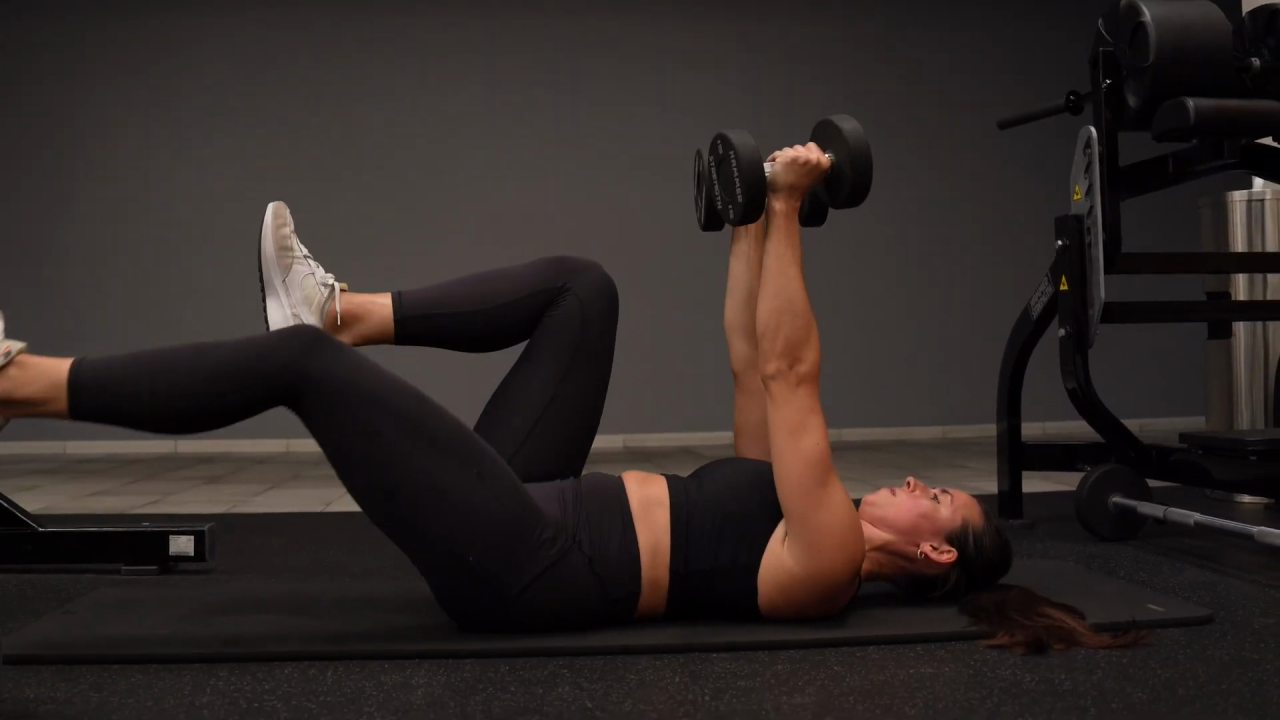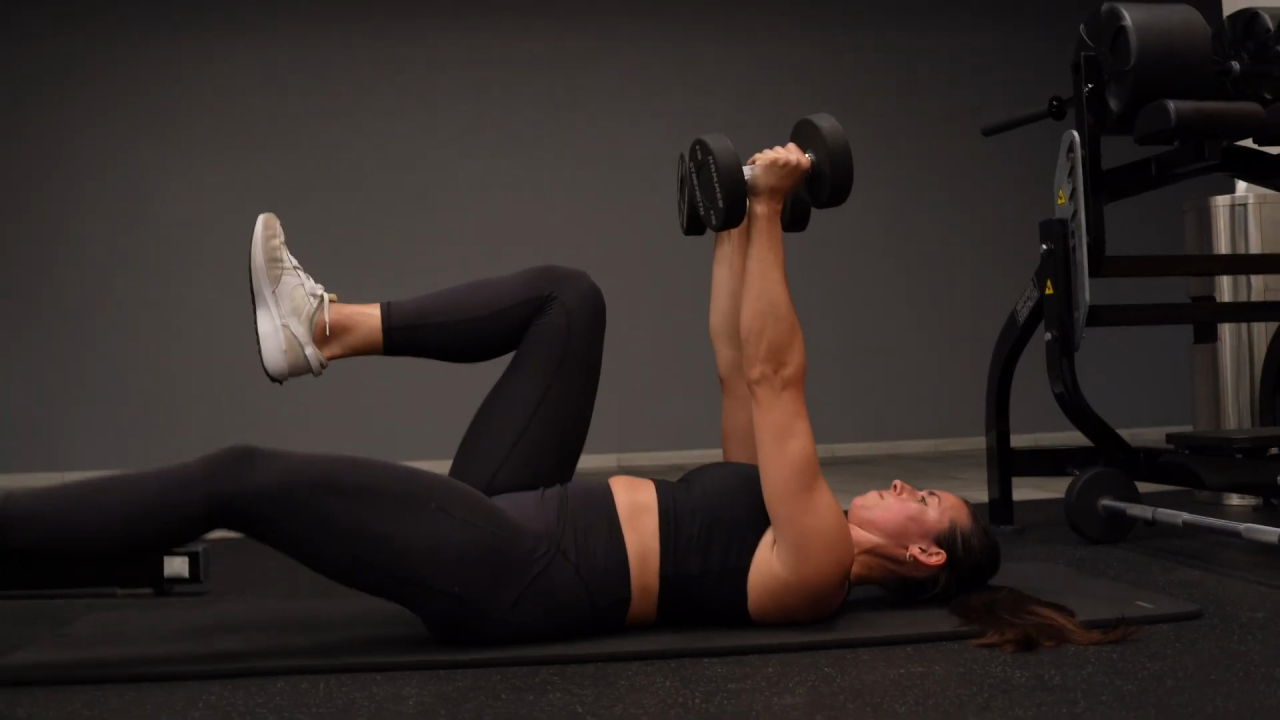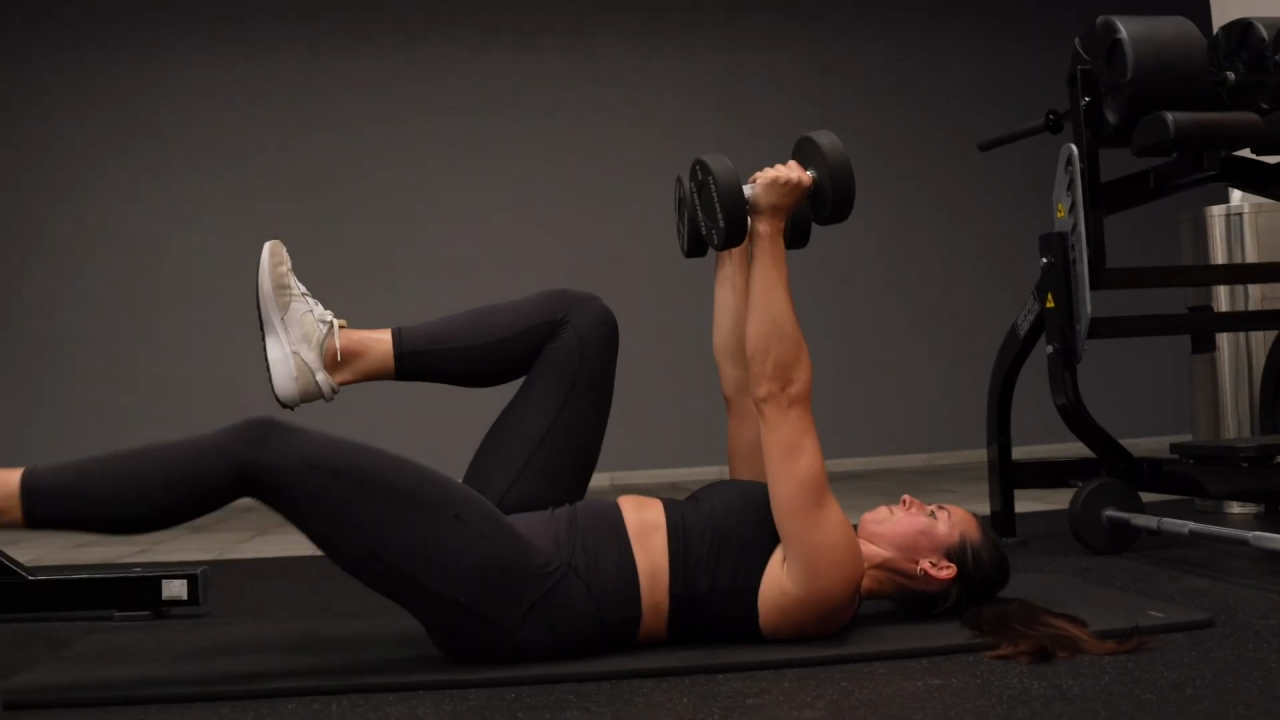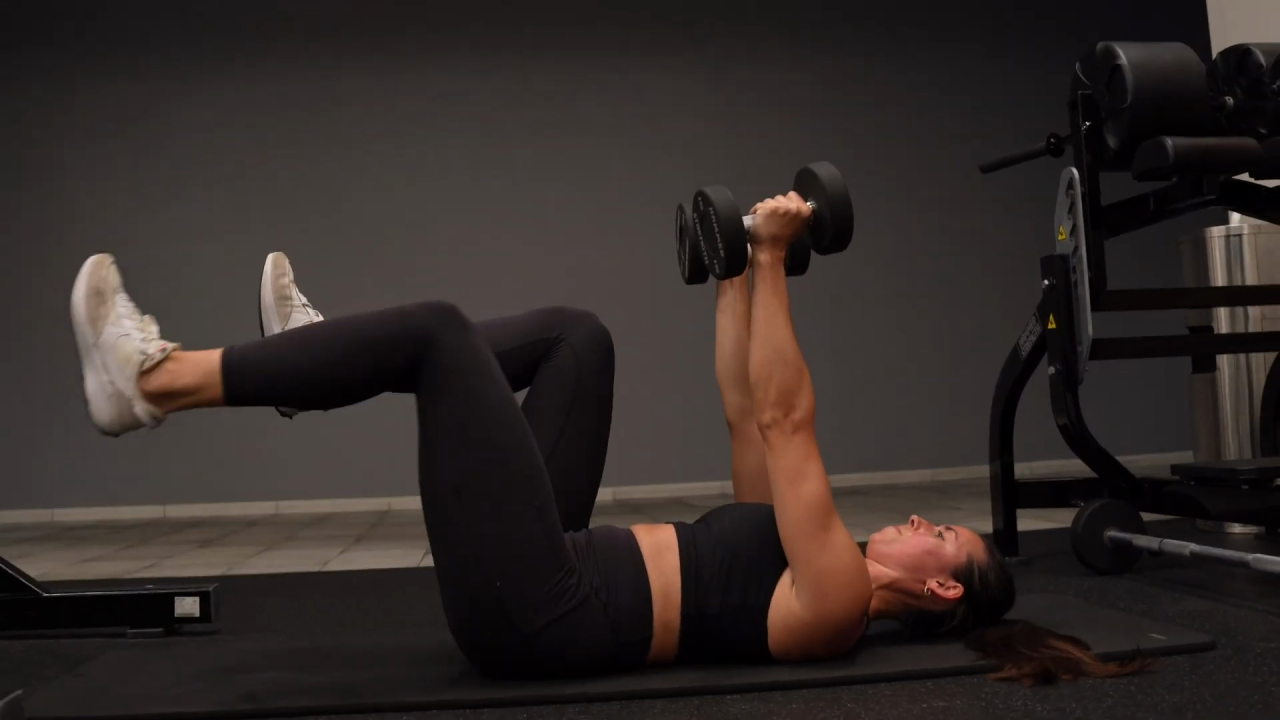
dt=0.3s
person 1, frame 1
left shoulder: (827, 559)
right shoulder: (797, 519)
left elbow: (791, 373)
right elbow: (749, 358)
left wrist: (787, 210)
right wrist: (750, 219)
left hip: (516, 565)
right hip: (530, 518)
left knee: (304, 361)
right knee: (581, 286)
right ankle: (341, 311)
person 1, frame 2
left shoulder: (816, 564)
right shoulder: (787, 524)
left elbow: (775, 381)
right elbow: (734, 366)
left wrist: (770, 215)
right wrist: (730, 224)
left hip: (500, 576)
right hip: (505, 525)
left knee: (239, 477)
right knee: (568, 296)
right ankle: (325, 327)
person 1, frame 3
left shoulder: (827, 580)
right shoulder: (793, 540)
left elbow: (780, 398)
right elbow: (740, 385)
left wrist: (772, 232)
right wrist: (733, 243)
left hip: (511, 595)
right hip: (520, 543)
left knee: (264, 453)
right knee: (581, 318)
right ankle: (335, 353)
person 1, frame 4
left shoulder: (833, 604)
right shoulder: (796, 561)
left elbow: (785, 424)
right elbow: (747, 410)
left wrist: (773, 264)
right wrist: (735, 273)
left hip: (535, 615)
right hip: (540, 584)
left knee: (444, 326)
right knee: (579, 336)
left ankle: (156, 380)
right ankle: (298, 362)
